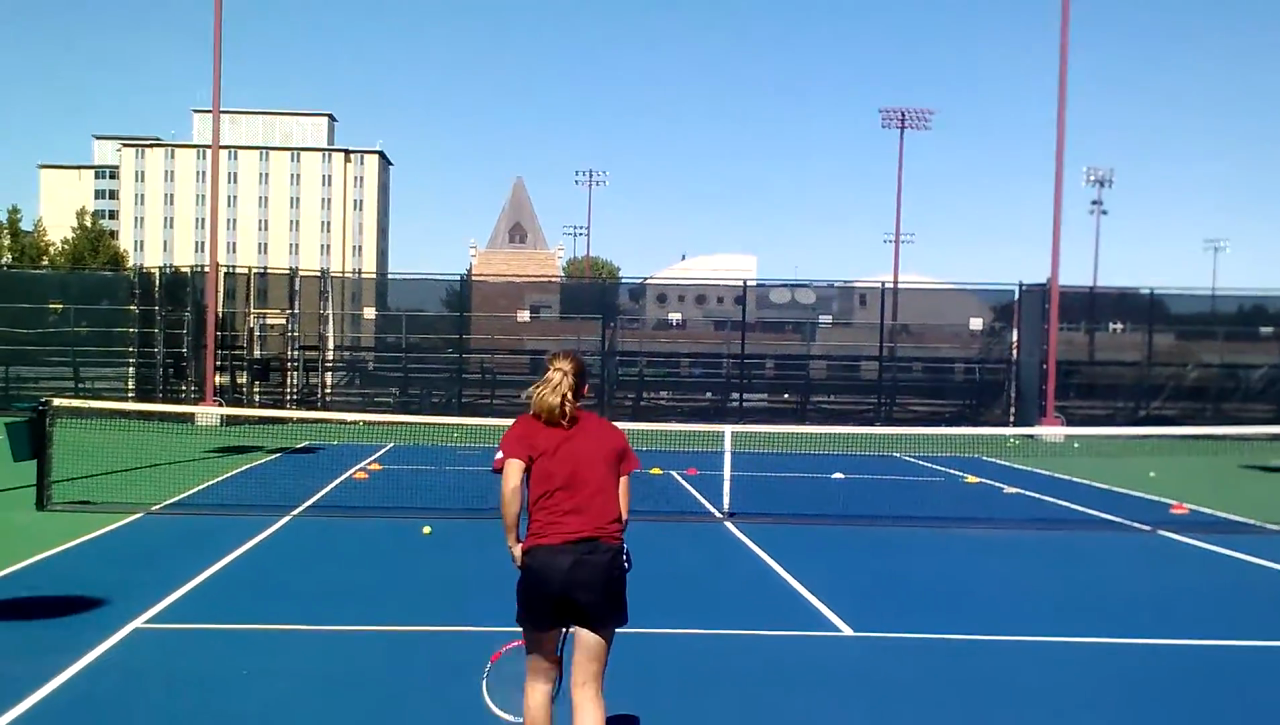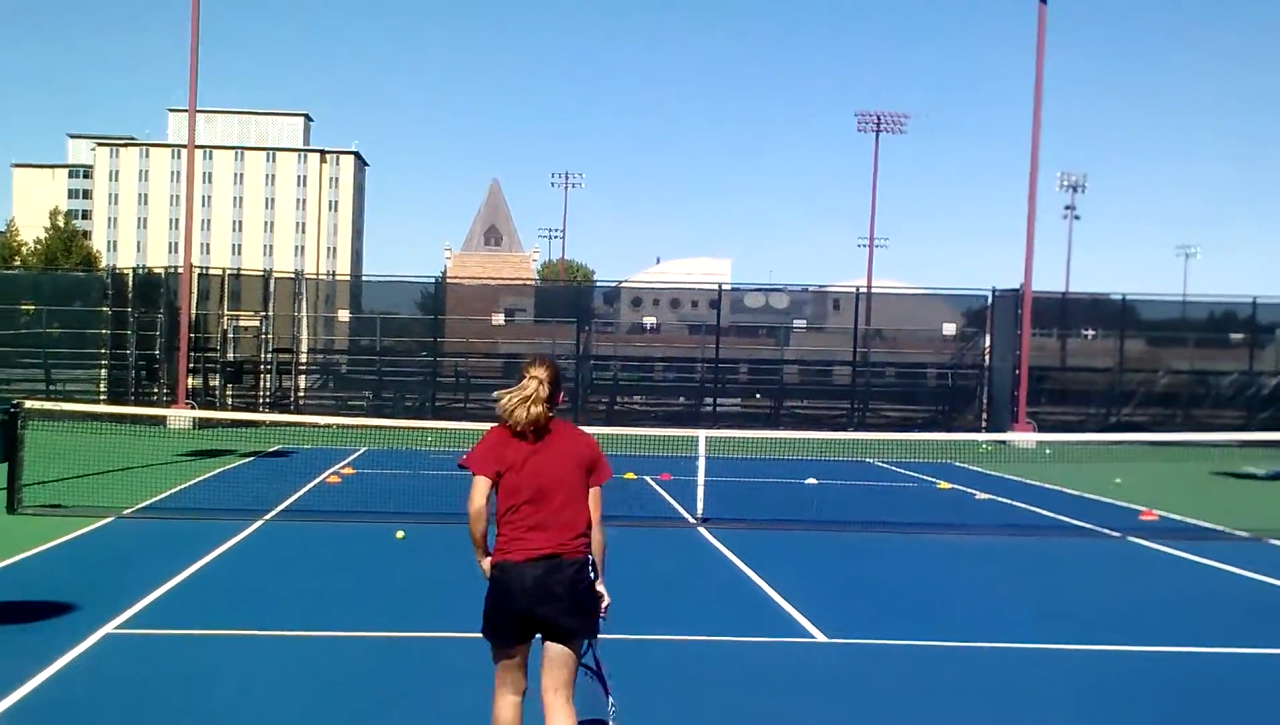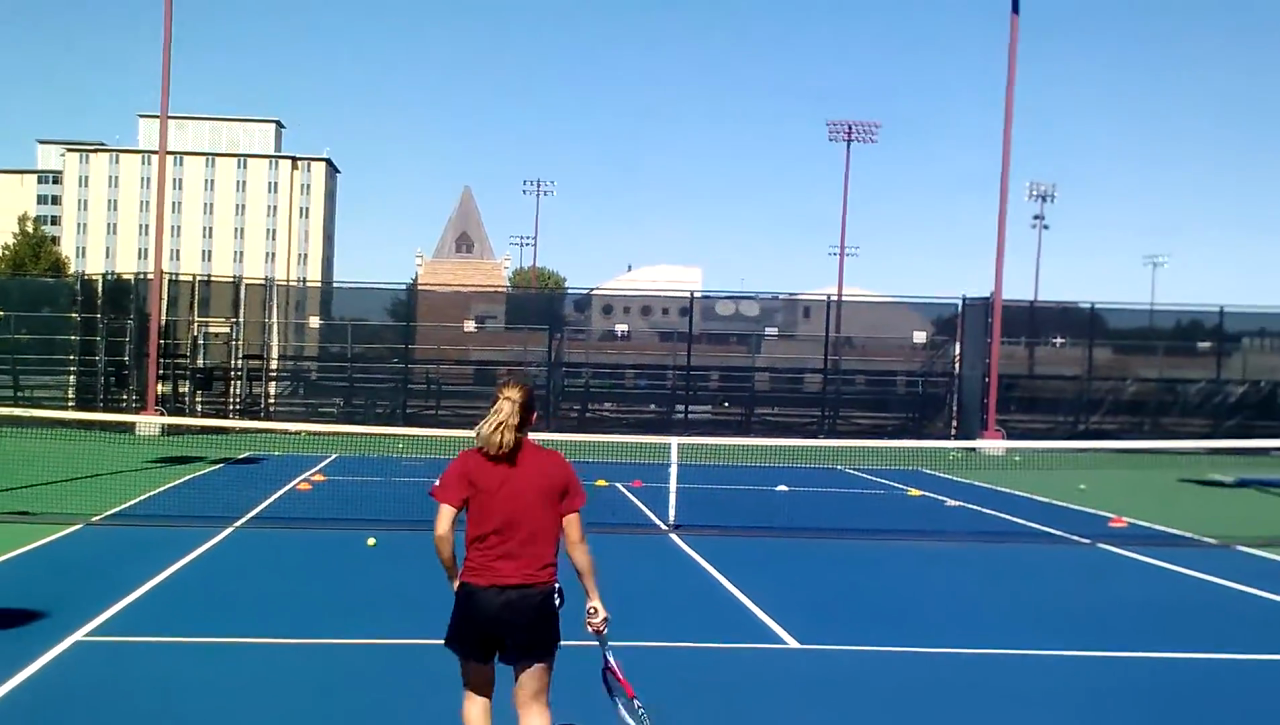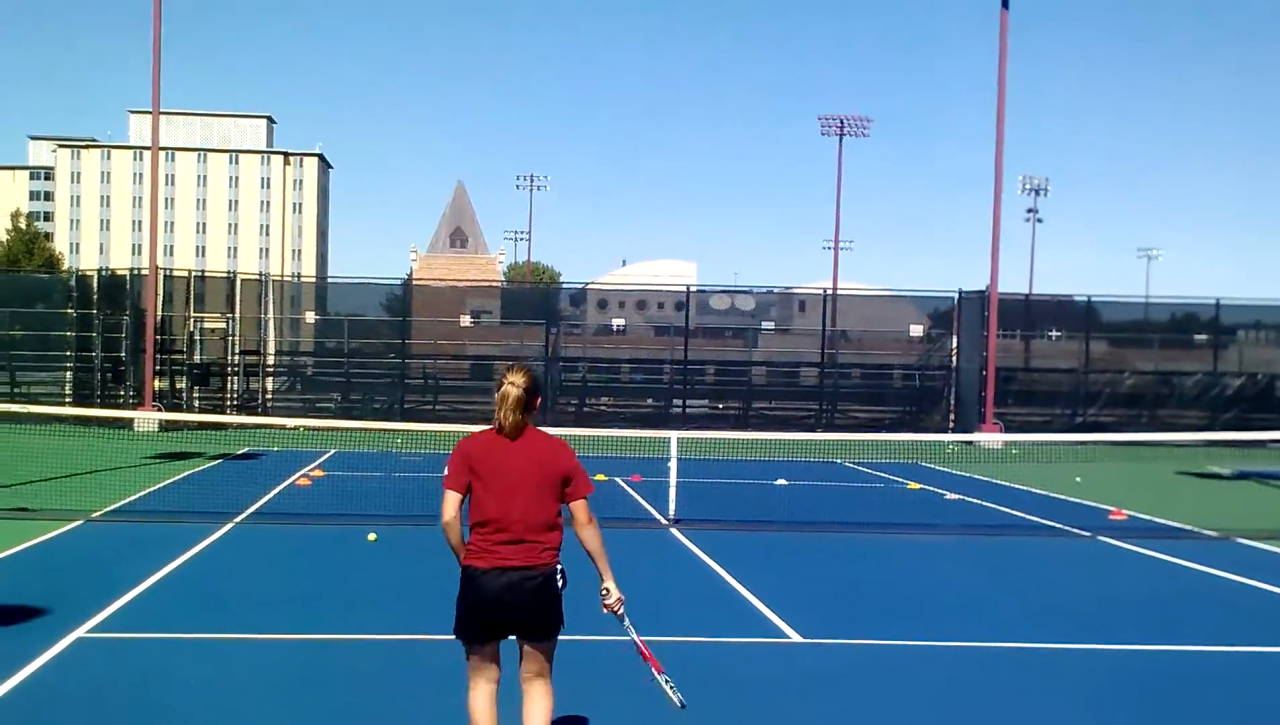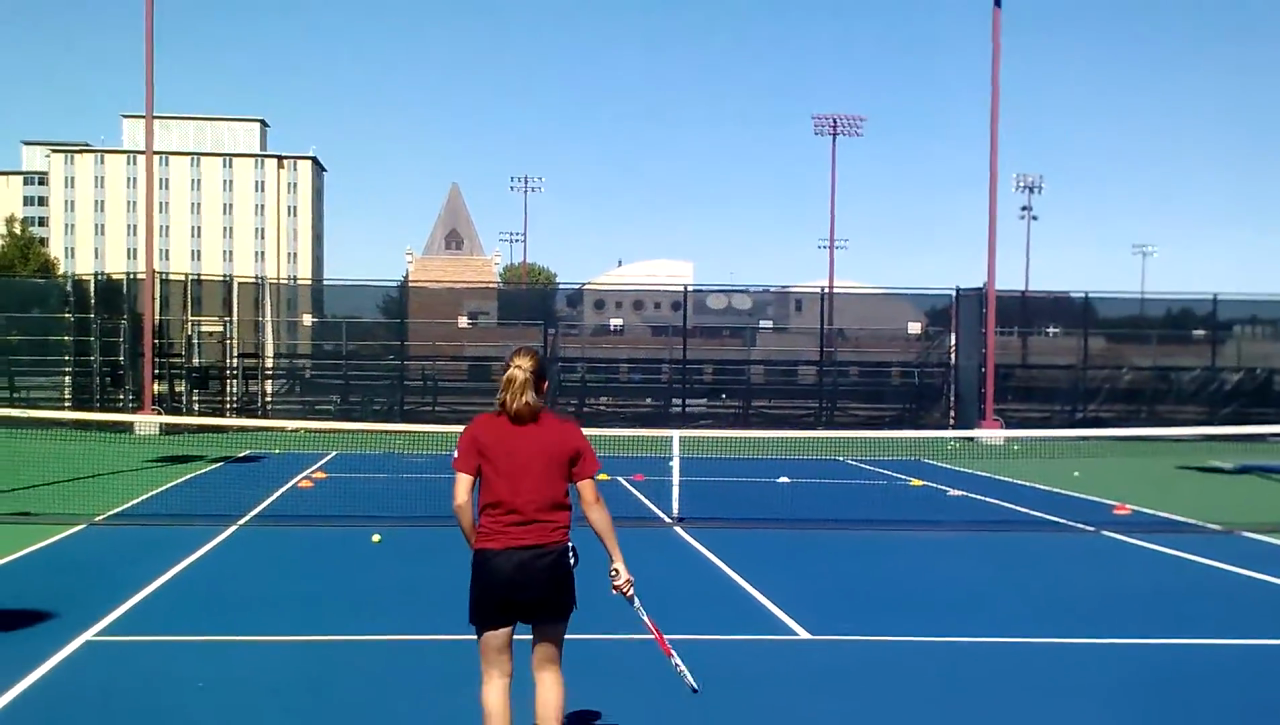
dt=0.1s
person 1, frame 1
left shoulder: (525, 429)
right shoulder: (612, 433)
left elbow: (511, 486)
right elbow: (622, 511)
left wrist: (513, 541)
left hip: (545, 559)
right hip: (604, 560)
left knee: (541, 673)
right knee: (588, 687)
person 1, frame 2
left shoulder: (495, 440)
right shoulder: (585, 444)
left elbow: (477, 505)
right elbow: (595, 522)
left wrist: (483, 555)
right wrist: (598, 578)
left hip: (511, 573)
right hip: (568, 575)
left knee: (510, 687)
person 1, frame 3
left shoulder: (467, 464)
right shoulder: (559, 467)
left elbow: (442, 531)
right elbow: (576, 542)
left wrist: (455, 578)
right wrist: (594, 597)
left hip: (478, 596)
right hip: (536, 597)
left knee: (477, 692)
person 1, frame 4
left shoulder: (469, 448)
right shoulder: (560, 453)
left elbow: (449, 517)
right elbow: (584, 523)
left wrist: (466, 561)
right wrist: (607, 578)
left hip: (482, 579)
right hip: (539, 579)
left knee: (482, 680)
right knee: (537, 680)
person 1, frame 5
left shoulder: (477, 431)
right shoulder: (569, 433)
left elbow: (460, 500)
right elbow: (592, 503)
left wrist: (478, 545)
right wrist: (617, 559)
left hip: (493, 561)
right hip: (551, 561)
left knee: (496, 673)
right knee: (547, 668)
